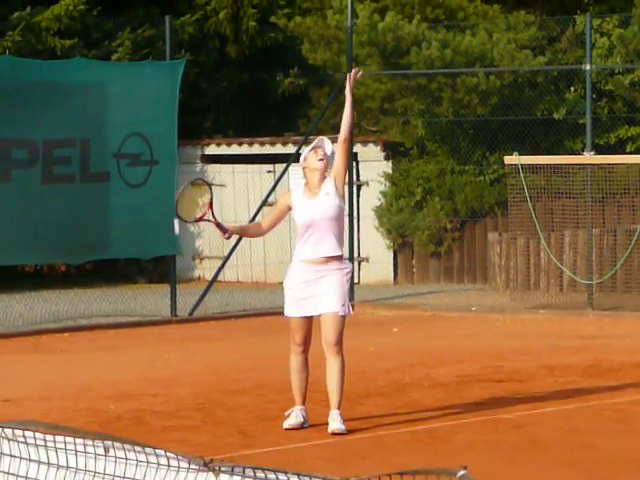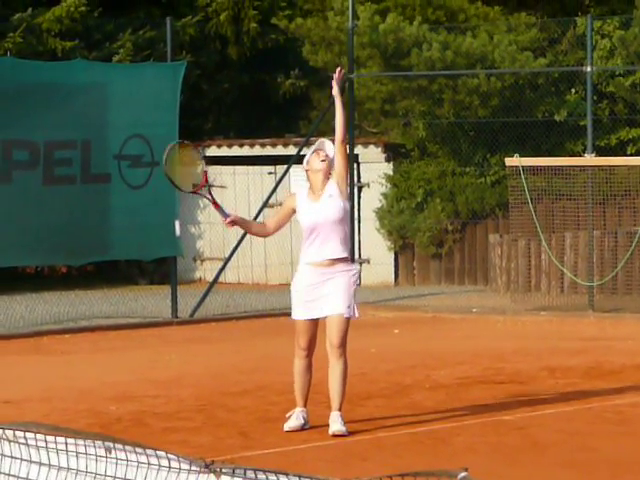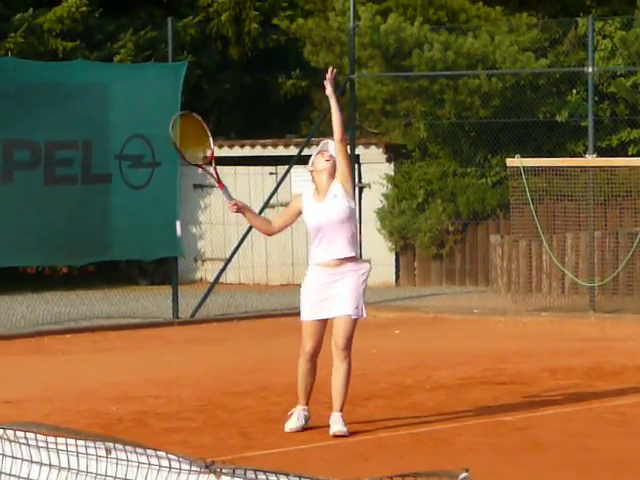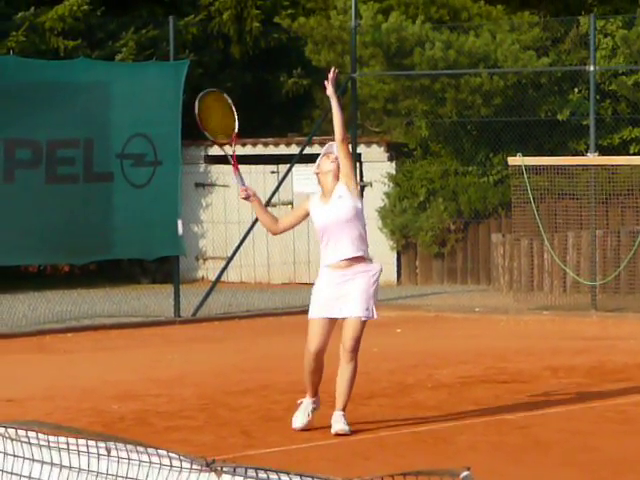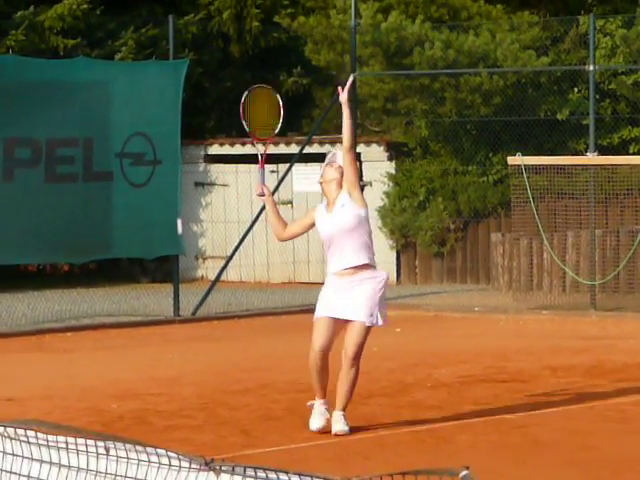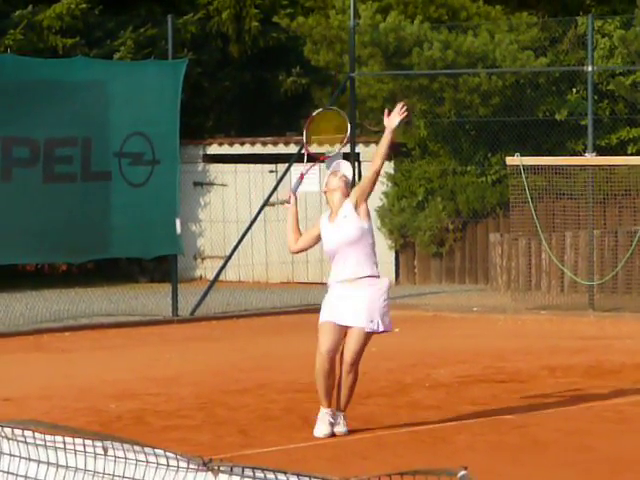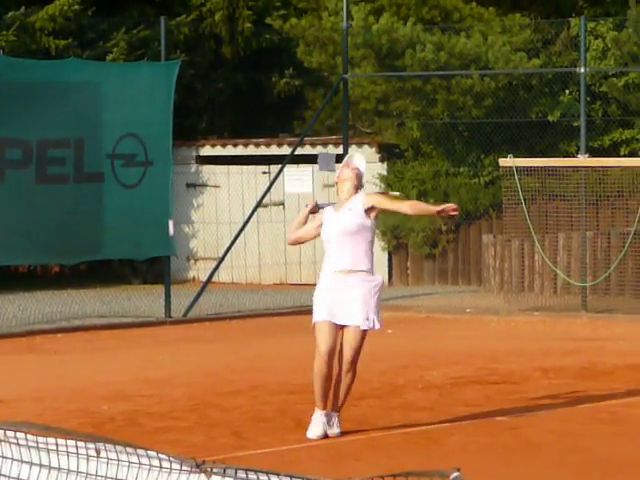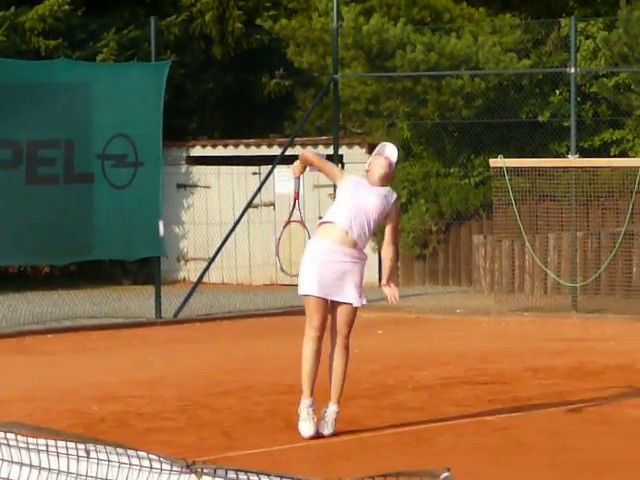
dt=0.1s
person 1, frame 1
left shoulder: (336, 182)
right shoulder: (292, 197)
left elbow: (344, 139)
right elbow: (262, 227)
left wrist: (348, 95)
right wrist: (237, 229)
left hip: (333, 273)
right hip: (302, 274)
left knee: (333, 345)
right knee: (299, 346)
left ankle: (335, 414)
right ankle: (299, 410)
person 1, frame 2
left shoulder: (339, 185)
right shoulder: (297, 200)
left elbow: (340, 139)
right elbow: (267, 229)
left wrist: (338, 95)
right wrist: (240, 221)
left hip: (340, 276)
right hip: (309, 277)
left knee: (336, 348)
right knee: (303, 350)
left ankle: (336, 416)
right ankle: (301, 412)
person 1, frame 3
left shoulder: (343, 185)
right shoulder: (303, 201)
left elbow: (340, 138)
right elbow: (269, 227)
left wrist: (331, 95)
right wrist: (245, 209)
left hip: (348, 275)
right hip: (317, 278)
left knee: (341, 348)
right knee: (309, 350)
left ankle: (337, 416)
right ankle: (302, 409)
person 1, frame 4
left shoulder: (349, 186)
right shoulder: (311, 203)
left elbow: (341, 138)
right elbow: (276, 226)
left wrist: (333, 96)
right wrist: (255, 200)
left hip: (359, 277)
right hip: (329, 279)
left knee: (349, 351)
right knee: (314, 350)
left ankle: (339, 414)
right ankle: (310, 400)
person 1, frame 5
left shoulder: (352, 191)
right shoulder: (318, 213)
left elbow: (348, 147)
right elbow: (283, 232)
left wrist: (346, 105)
right wrist: (268, 199)
left hip: (365, 284)
right hip: (335, 286)
left knee: (350, 356)
right knee: (318, 350)
left ankle: (339, 412)
right ankle: (320, 403)
person 1, frame 6
left shoulder: (356, 203)
right shoulder: (325, 223)
left elbow: (375, 168)
right elbow: (295, 245)
left wrist: (389, 131)
right wrist: (294, 207)
left hip: (366, 292)
right hip: (338, 294)
left knee: (350, 361)
right knee: (325, 353)
left ankle: (339, 413)
right ankle: (325, 410)
person 1, frame 7
left shoulder: (366, 200)
right shoulder: (328, 216)
left elbow: (403, 206)
right elbow: (292, 237)
left wrist: (437, 209)
right wrist: (307, 212)
left hip: (361, 286)
right hip: (330, 287)
left knee: (350, 358)
right knee: (324, 353)
left ankle: (335, 414)
right ankle: (319, 412)
person 1, frame 8
left shoulder: (389, 200)
right shoulder: (349, 180)
left elbow: (389, 245)
right elbow: (316, 158)
left wrist: (387, 280)
right wrist: (303, 162)
left hip: (350, 264)
right hip: (321, 253)
left knee: (341, 341)
right knee: (314, 331)
left ankle: (332, 408)
right ankle: (307, 405)
